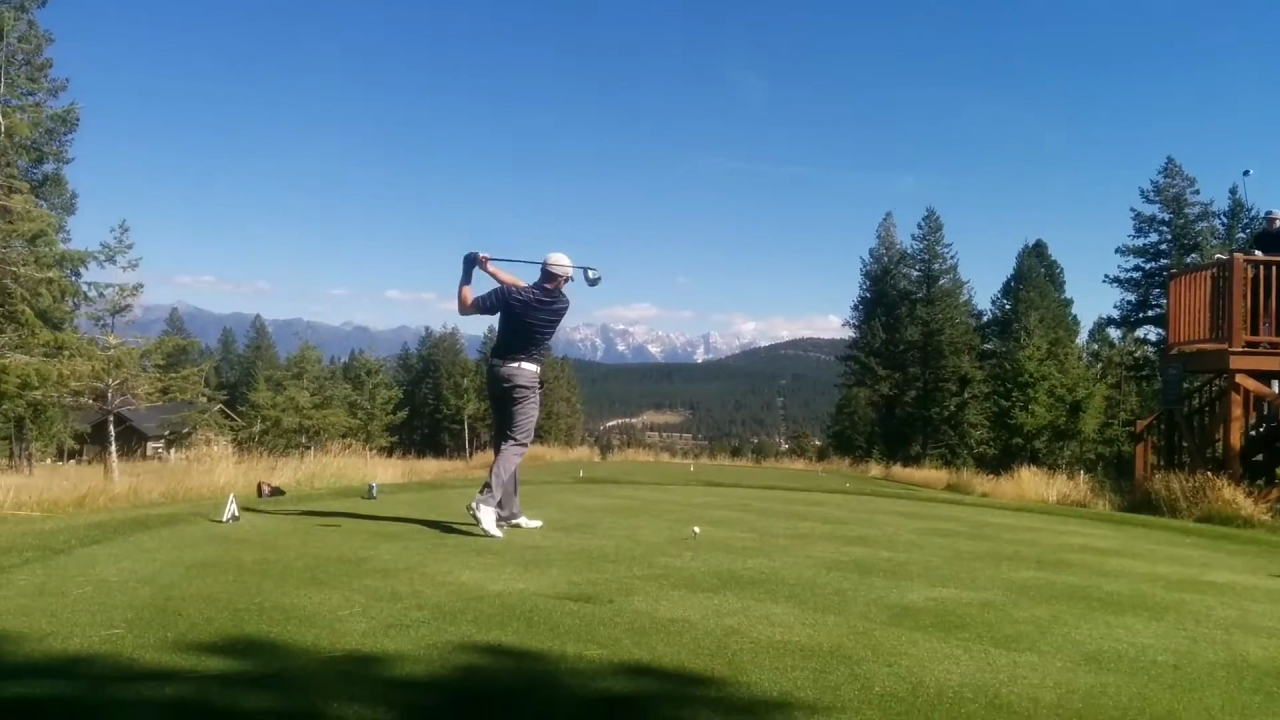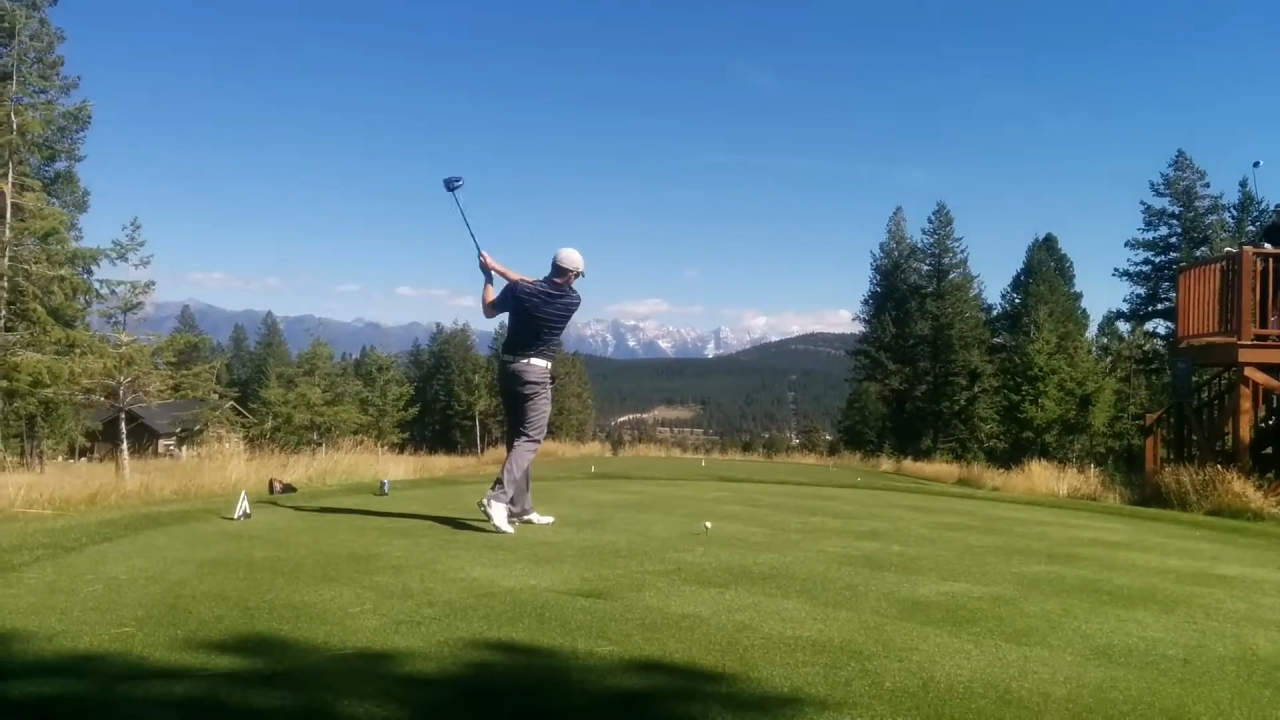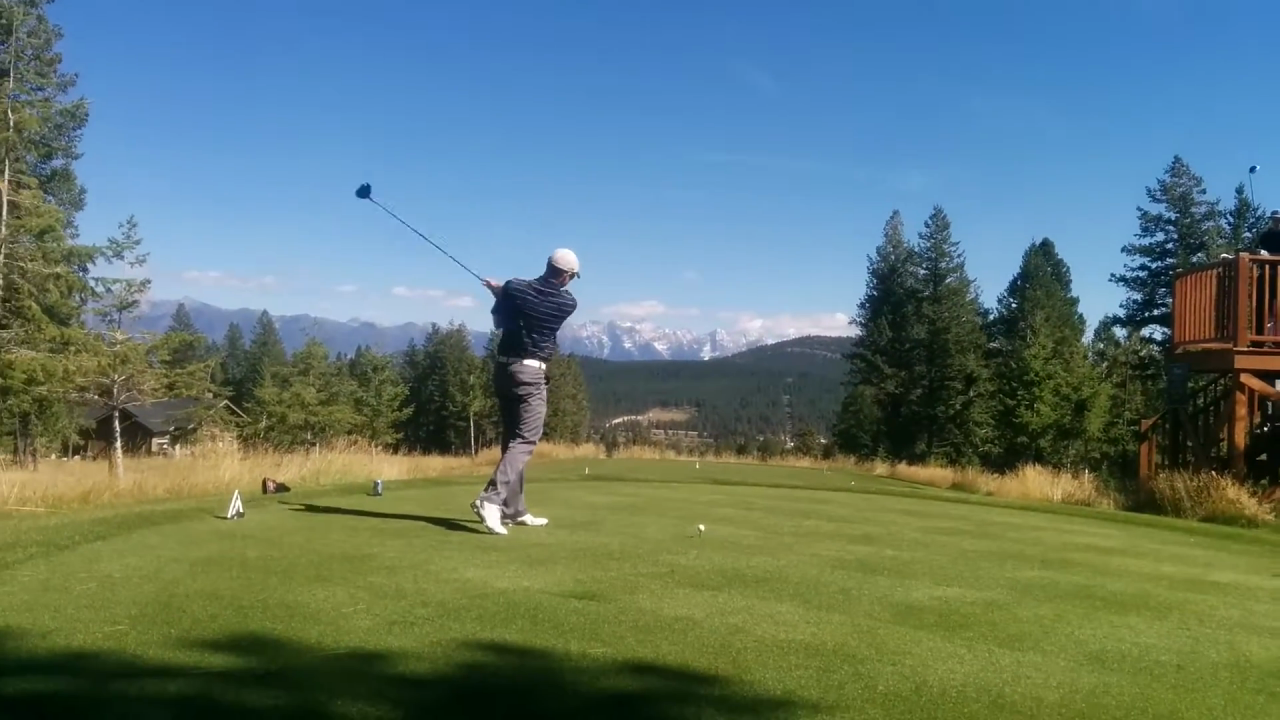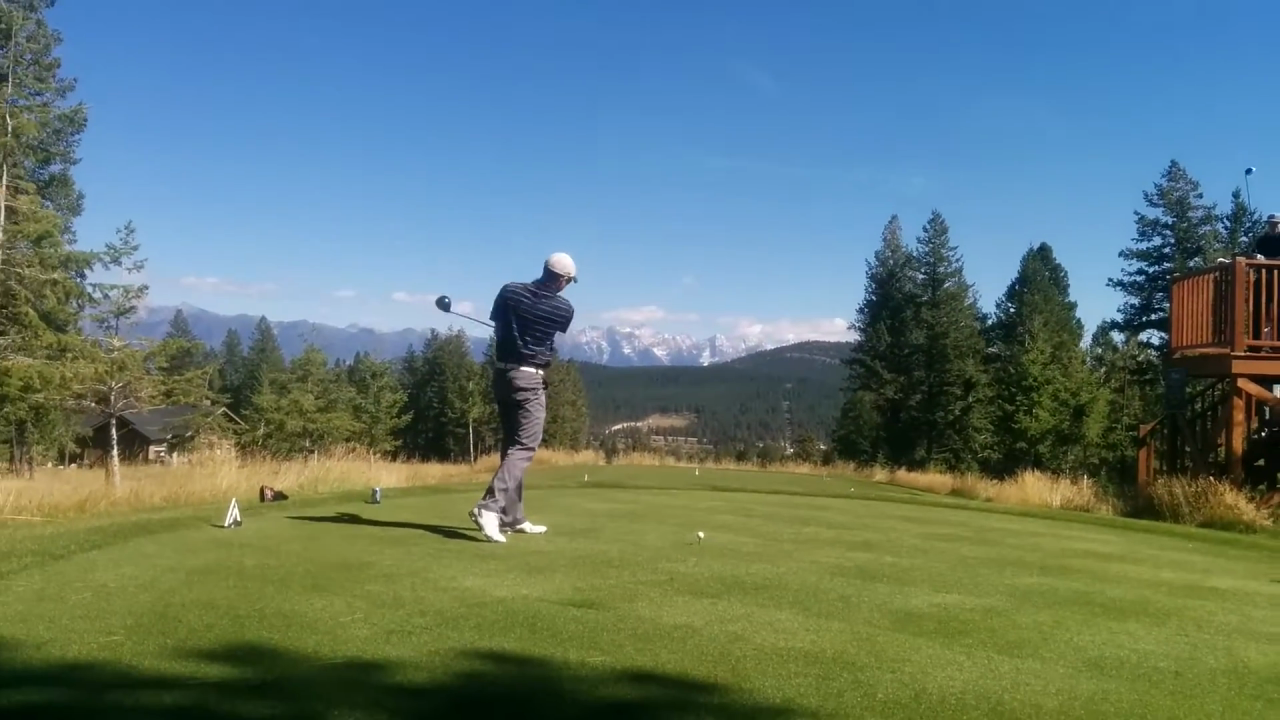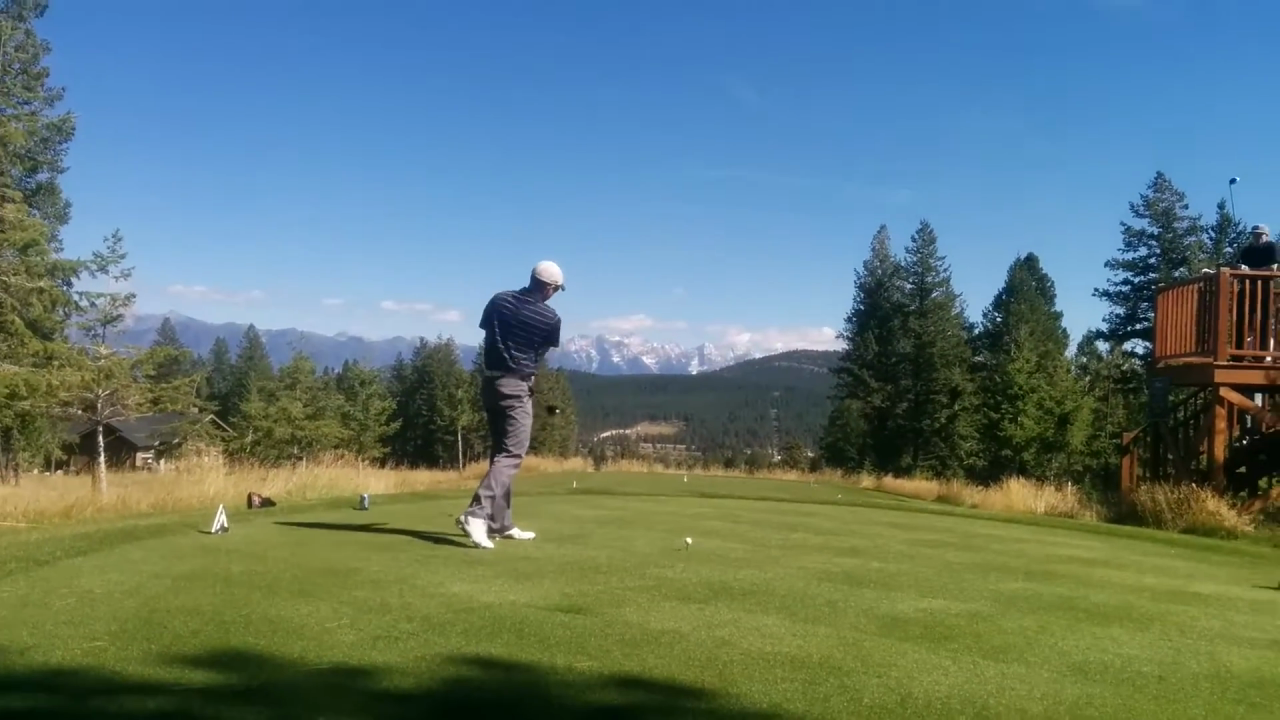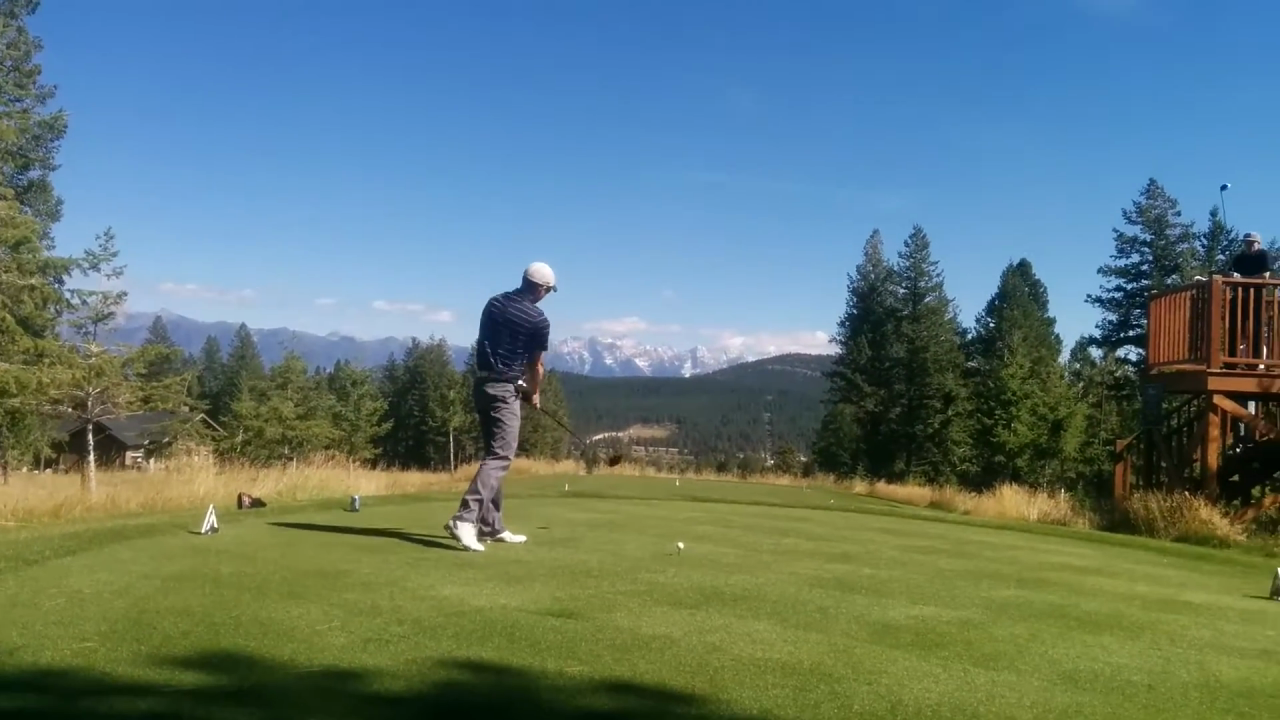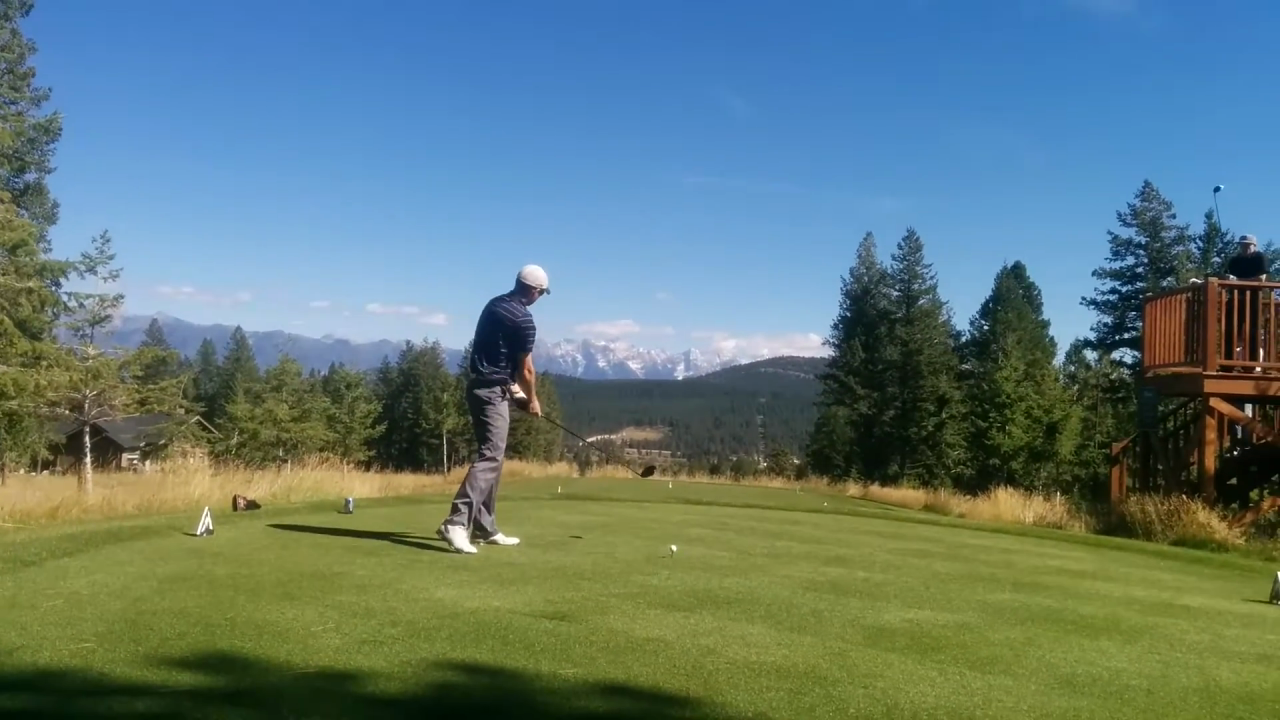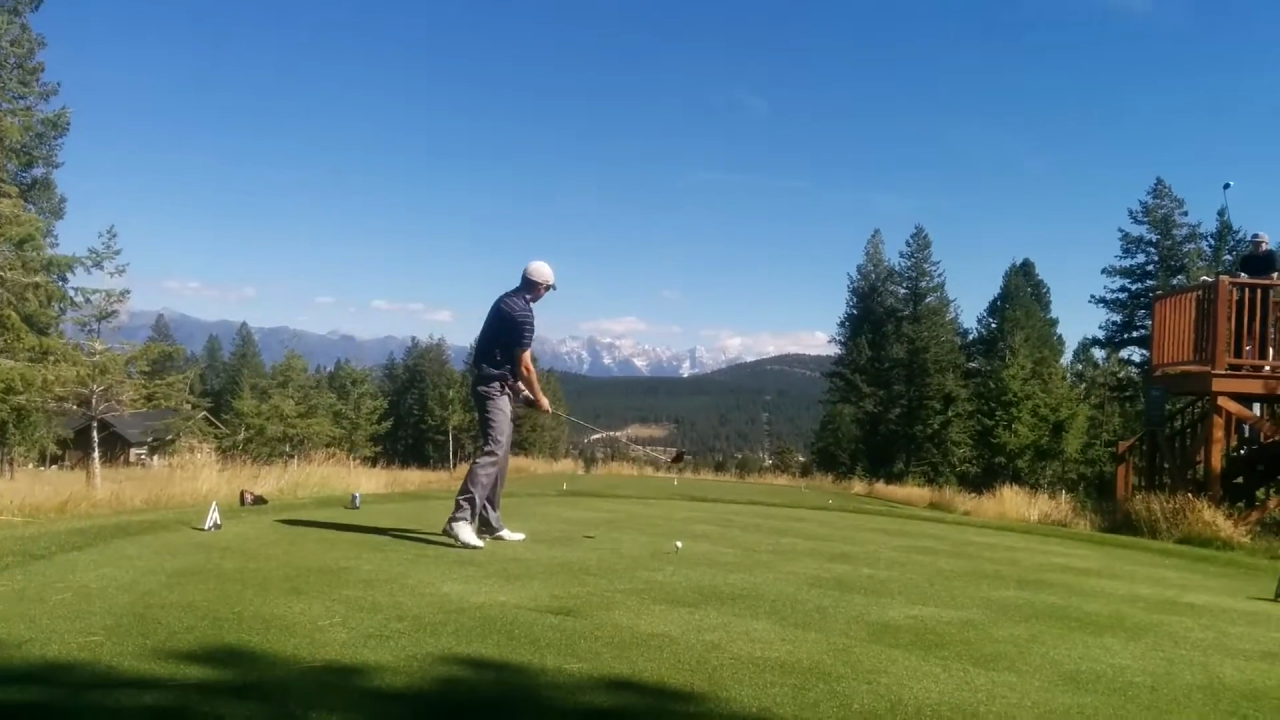
dt=0.1s
person 1, frame 1
left shoulder: (509, 295)
right shoulder: (562, 304)
left elbow: (465, 307)
left wrist: (468, 271)
right wrist: (489, 267)
left hip: (497, 372)
right hip: (524, 376)
left knee: (504, 441)
right knee: (517, 443)
left ankle: (509, 512)
right ankle: (486, 501)
person 1, frame 2
left shoulder: (518, 291)
right shoulder: (573, 300)
left elbow: (489, 311)
left wrist: (489, 273)
right wrist: (497, 268)
left hip: (508, 368)
right hip: (536, 372)
left knee: (517, 438)
right knee: (530, 439)
left ankle: (520, 507)
right ankle: (498, 498)
person 1, frame 3
left shoulder: (512, 289)
right shoulder: (568, 303)
left elbow: (499, 322)
right wrist: (500, 290)
left hip: (504, 369)
right hip: (530, 373)
left knee: (513, 439)
right knee: (525, 441)
left ankle: (514, 509)
right ankle: (491, 499)
person 1, frame 4
left shoulder: (508, 292)
right shoulder: (565, 309)
left hip: (502, 375)
right hip: (529, 379)
left knee: (513, 445)
right knee: (524, 447)
left ankle: (512, 517)
right ankle: (489, 507)
person 1, frame 5
left shoulder: (497, 301)
right shoulder: (550, 318)
left hip: (491, 383)
right hip: (515, 387)
left knee: (503, 452)
right knee: (512, 455)
left ankle: (500, 522)
right ankle: (476, 514)
person 1, frame 6
left shoulder: (493, 303)
right shoulder: (538, 320)
right elbow: (536, 366)
right wrist: (534, 393)
left hip: (483, 384)
right hip: (504, 389)
left knee: (495, 455)
right knee: (500, 457)
left ankle: (491, 525)
right ankle: (465, 519)
person 1, frame 7
left shoulder: (495, 305)
right shoulder: (522, 319)
right elbow: (525, 369)
left wrist: (515, 390)
right wrist: (532, 400)
left hip: (485, 387)
right hip: (493, 391)
left knee: (493, 458)
right knee: (491, 457)
left ankle: (484, 528)
right ankle: (456, 523)
person 1, frame 8
left shoulder: (505, 301)
right shoulder: (522, 313)
right elbow: (524, 365)
left wrist: (521, 390)
right wrist: (539, 397)
left hip: (492, 383)
right hip: (495, 386)
left knee: (499, 454)
right knee: (493, 452)
left ankle: (490, 524)
right ankle: (460, 519)
